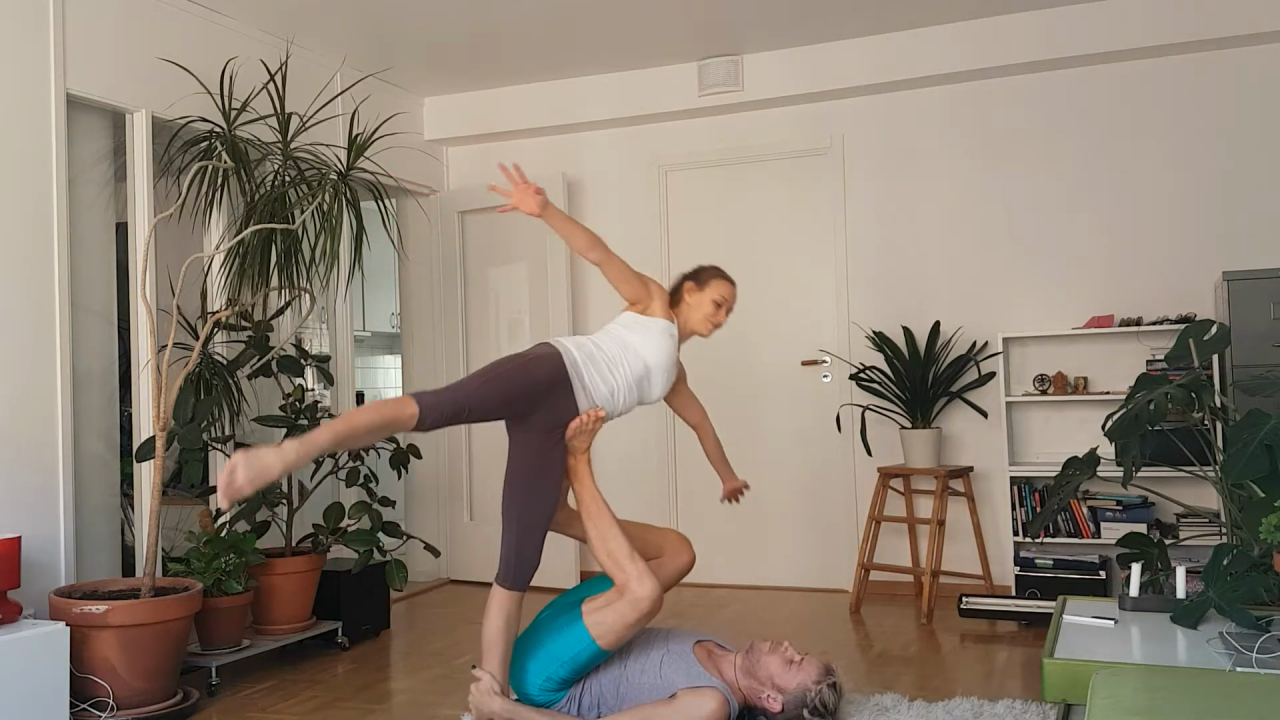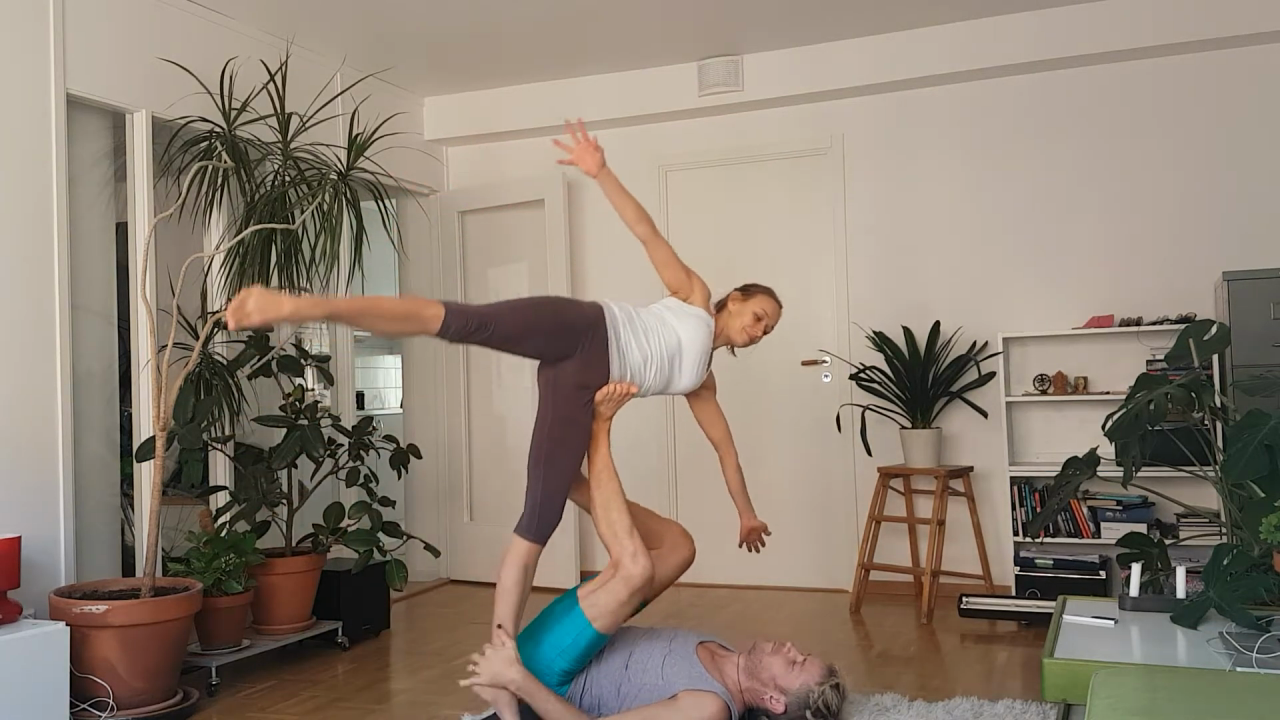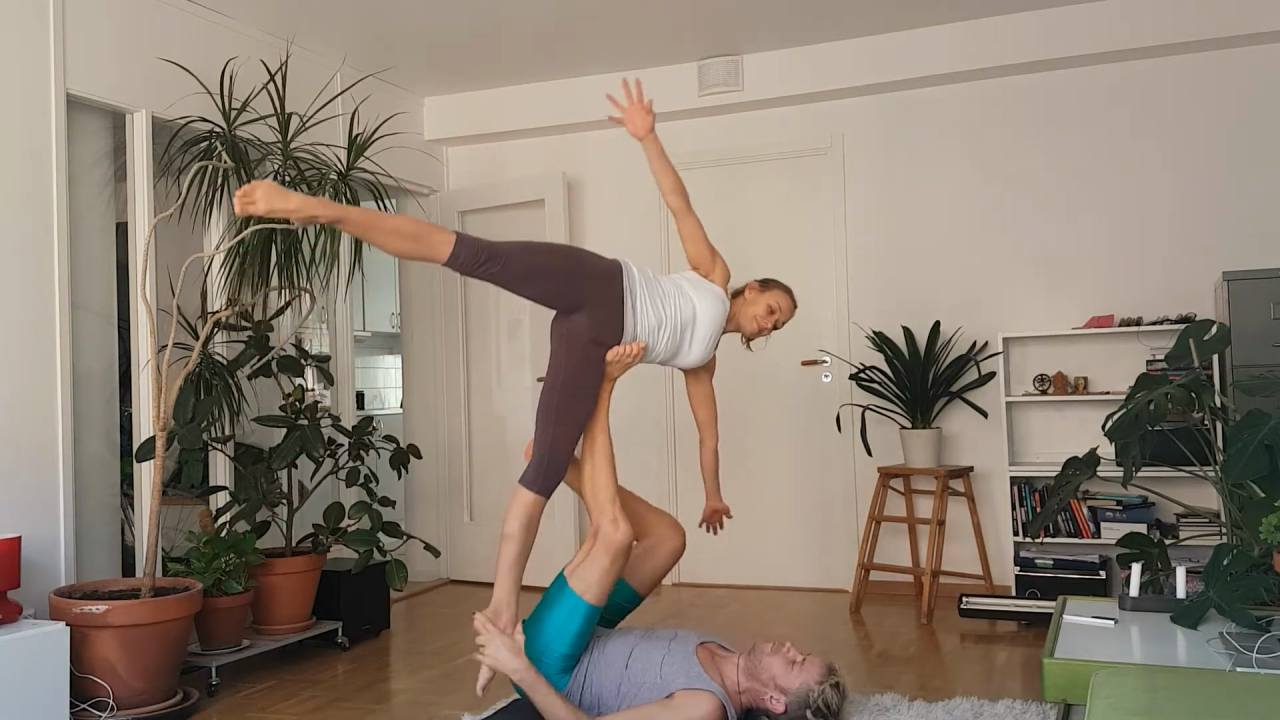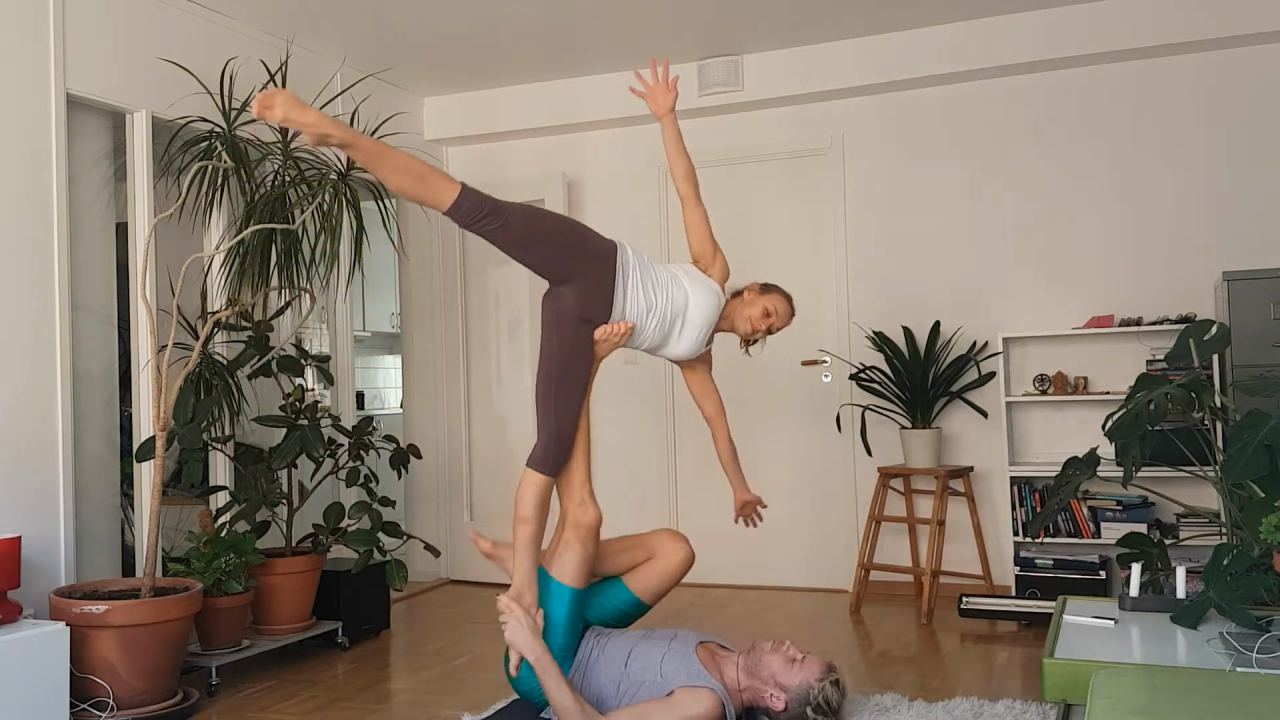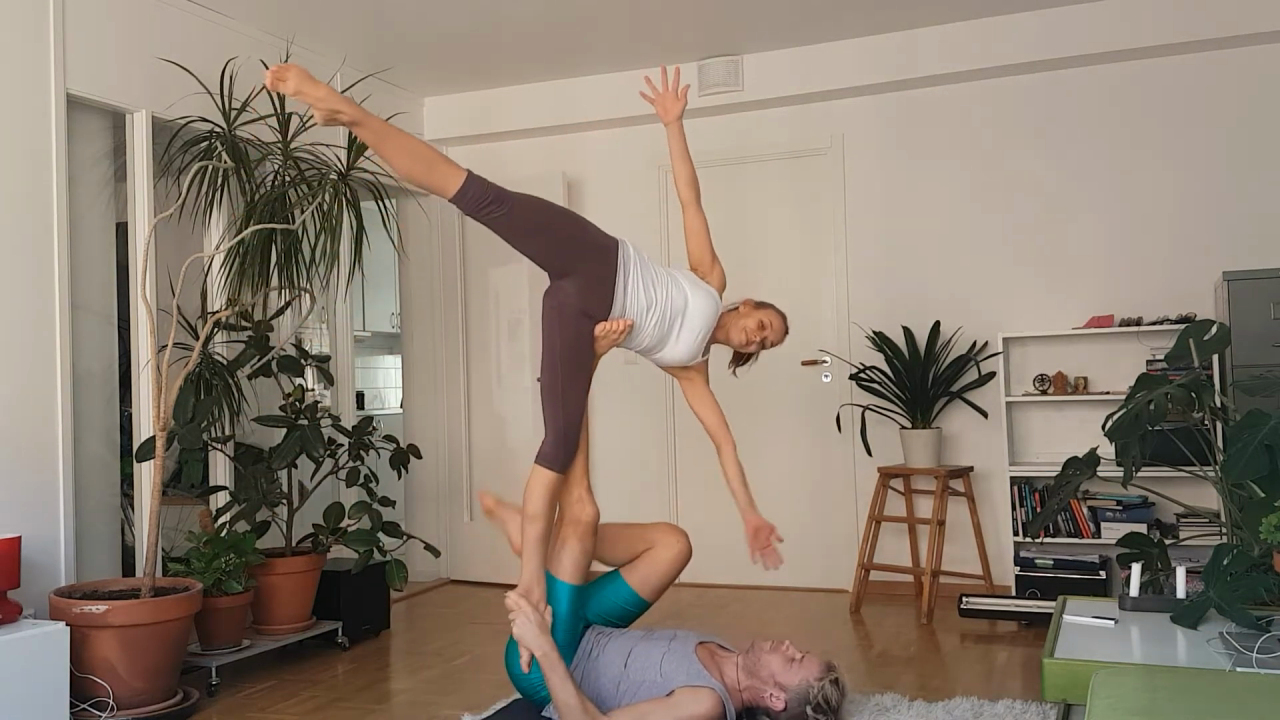
dt=0.4s
person 1, frame 1
left shoulder: (674, 376)
right shoulder: (651, 301)
left elbow: (700, 418)
right elbow: (598, 254)
left wrist: (727, 472)
right wrist: (547, 212)
left hip: (554, 422)
right hip: (548, 374)
left knee: (519, 566)
right knee: (431, 407)
right ankle: (284, 454)
person 1, frame 2
left shoulder: (699, 376)
right shoulder: (692, 291)
left elbow: (722, 439)
right elbow: (645, 232)
left wrist: (744, 507)
right wrist: (601, 173)
left hip: (587, 383)
right hip: (574, 328)
left knee: (540, 518)
right knee: (457, 320)
right ankle: (300, 306)
person 1, frame 3
left shoulder: (703, 360)
right shoulder: (714, 273)
left elbow: (707, 429)
right elbow: (680, 206)
left wrist: (713, 497)
right wrist: (648, 137)
left hip: (596, 340)
right hip: (601, 286)
left knee: (545, 470)
right knee: (477, 255)
left ankle: (502, 611)
right ankle: (318, 207)
person 1, frame 4
left shoulder: (694, 353)
right shoulder: (713, 268)
left elbow: (717, 417)
right elbow: (687, 189)
left wrist: (740, 487)
right wrist: (667, 118)
left hip: (585, 317)
right hip: (595, 262)
left knee: (554, 445)
right knee: (476, 208)
left ankle: (523, 587)
right ankle: (334, 131)
person 1, frame 5
left shoulder: (691, 366)
right shoulder: (711, 278)
left elbow: (722, 436)
right elbow: (690, 199)
left wrist: (751, 513)
right wrist: (674, 127)
left hip: (583, 313)
right hip: (597, 260)
left knee: (562, 440)
right knee: (482, 196)
right ankle: (348, 110)
person 2, frame 1
right shoulder: (732, 665)
left hip: (542, 675)
left knee: (643, 590)
right knee: (677, 551)
left ankle: (577, 462)
right ankle: (557, 512)
person 2, frame 2
right shoulder: (733, 665)
left wrist: (515, 679)
left hip: (544, 668)
right hip: (585, 652)
left knee: (635, 565)
right knee: (677, 545)
left ankle: (598, 429)
person 2, frame 3
right shoulder: (732, 665)
left wrist: (519, 668)
left hip: (549, 671)
right hip: (585, 644)
left knee: (616, 531)
right knee: (667, 533)
left ankle: (603, 388)
person 2, frame 4
right shoulder: (733, 664)
left wrist: (534, 650)
left hip: (543, 671)
right hip: (585, 641)
left knee: (582, 518)
right knee: (673, 548)
right ankle: (533, 563)
person 2, frame 5
right shoulder: (731, 662)
left wrist: (544, 647)
left hip: (547, 665)
right hip: (577, 645)
left knee: (581, 511)
right knee: (672, 542)
